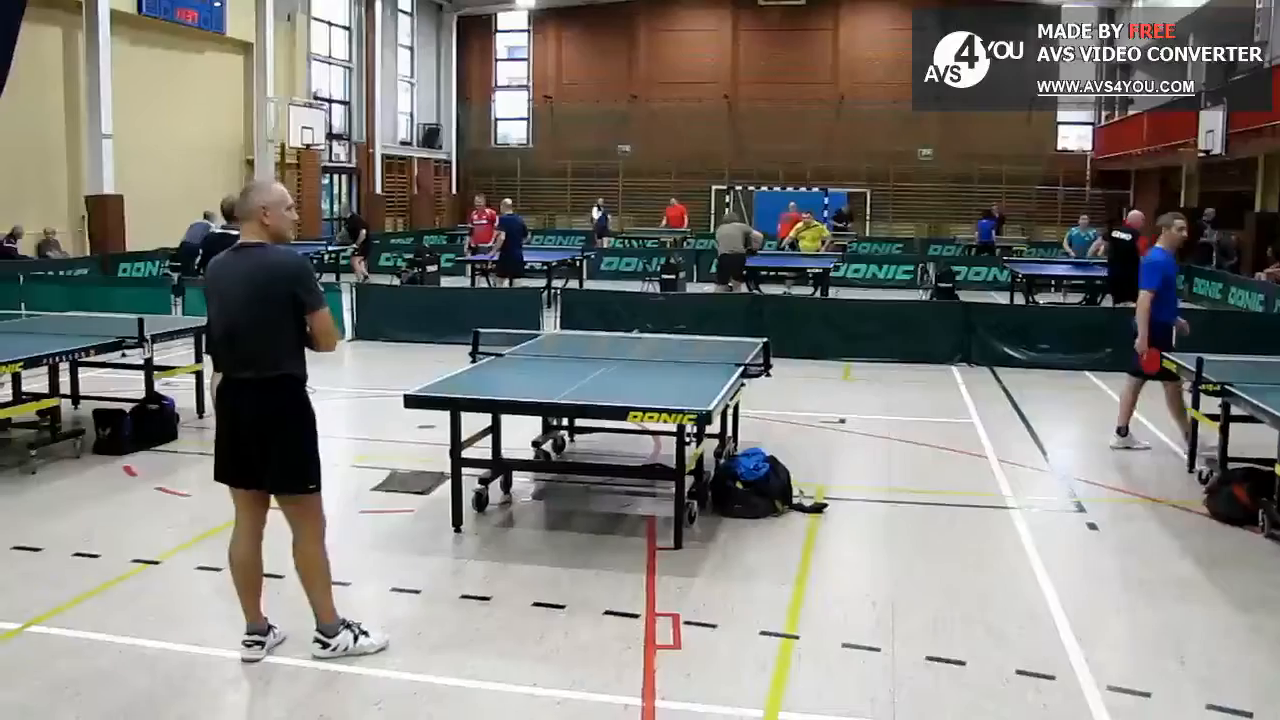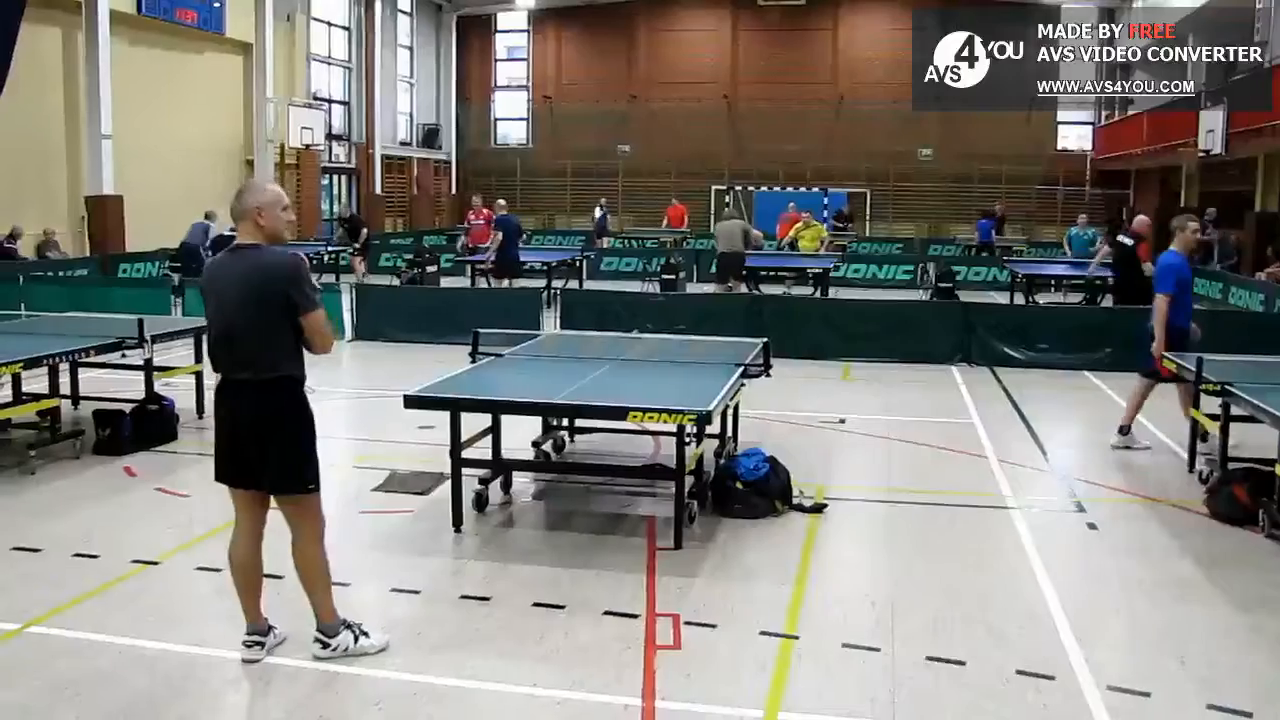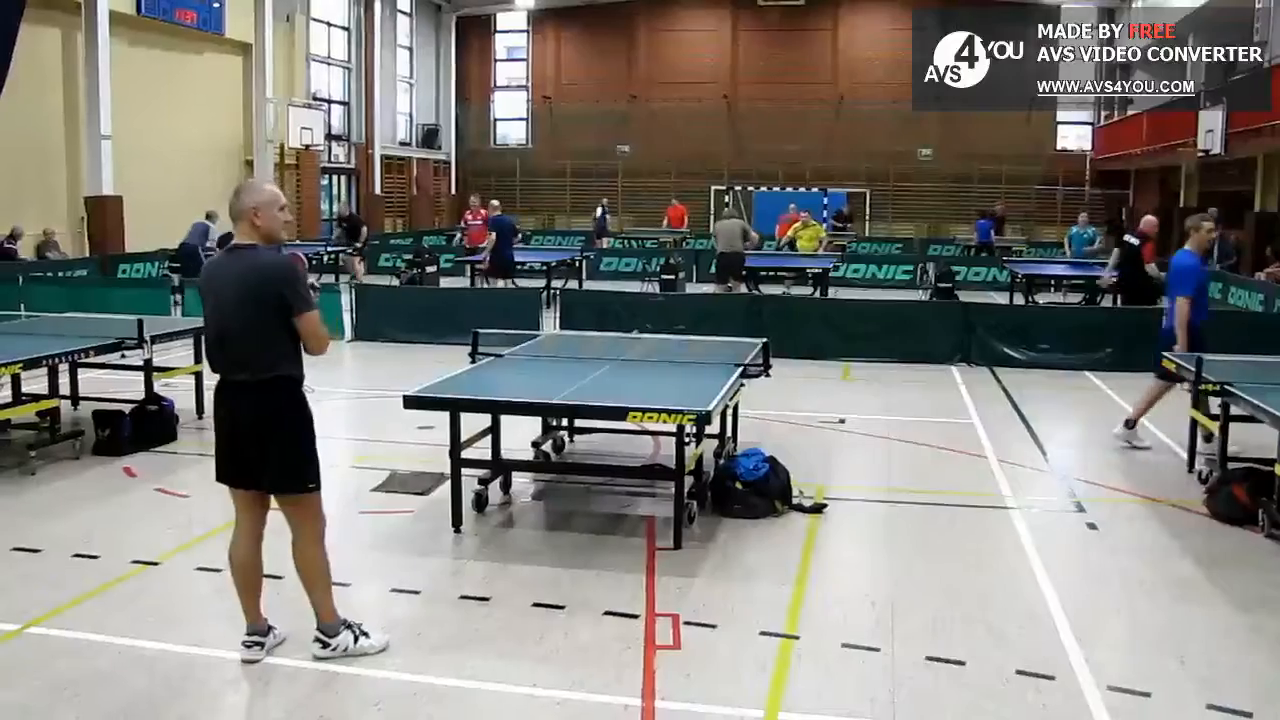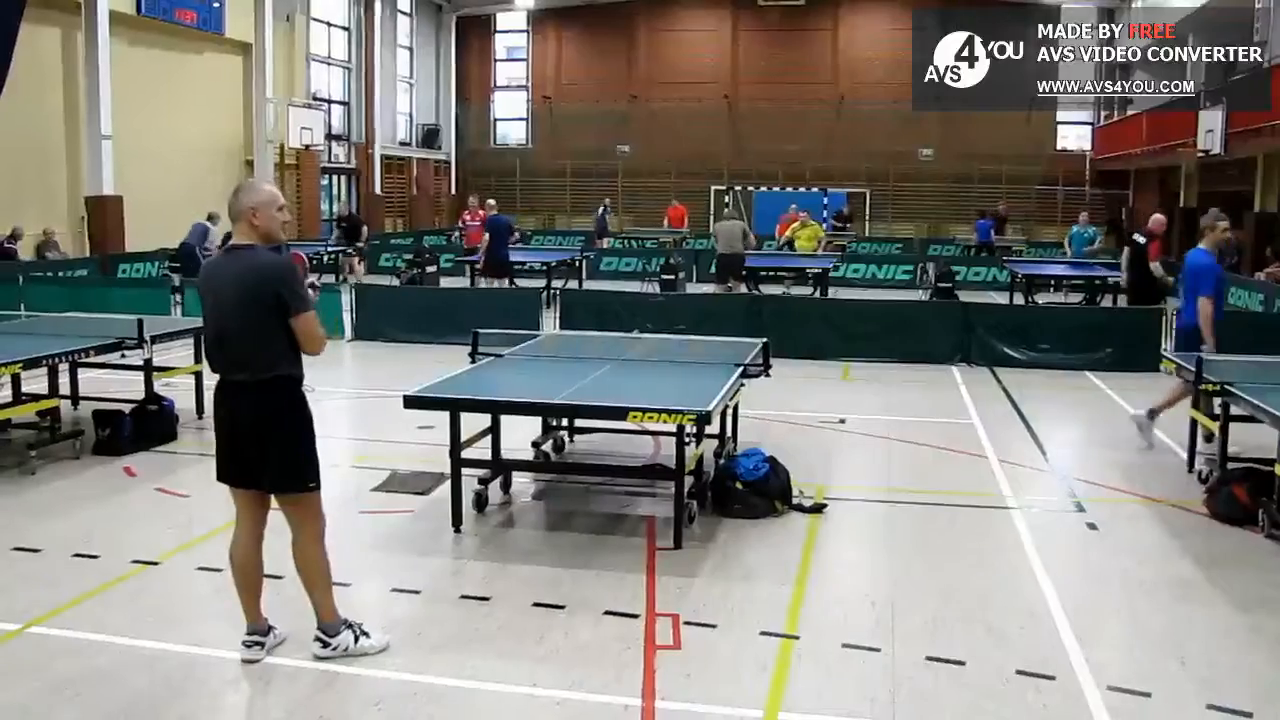
dt=0.1s
person 1, frame 1
left shoulder: (216, 269)
right shoulder: (290, 265)
right elbow: (327, 341)
left hip: (233, 399)
right hip: (279, 401)
left knee: (247, 522)
right knee: (307, 522)
left ankle: (255, 632)
right ankle: (330, 631)
person 1, frame 2
left shoulder: (214, 270)
right shoulder: (285, 266)
right elbow: (323, 343)
right wrist: (304, 318)
left hip: (232, 400)
right hip: (277, 402)
left knee: (247, 521)
right knee: (307, 523)
left ankle: (255, 632)
right ankle: (330, 632)
person 1, frame 3
left shoulder: (211, 271)
right shoulder: (280, 266)
right elbow: (318, 344)
right wrist: (303, 317)
left hip: (231, 401)
right hip: (276, 402)
left knee: (248, 522)
right knee: (307, 523)
left ankle: (255, 633)
right ankle: (331, 631)
person 1, frame 4
left shoulder: (211, 270)
right shoulder: (277, 266)
right elbow: (313, 344)
right wrist: (306, 313)
left hip: (231, 400)
right hip: (275, 402)
left knee: (248, 521)
right knee: (307, 522)
left ankle: (255, 632)
right ankle: (331, 631)
person 2, frame 1
left shoulder: (1164, 258)
right shoulder: (1157, 260)
right elbow: (1144, 299)
left wrist: (1175, 319)
right wrist: (1143, 336)
left hip: (1157, 329)
right hip: (1155, 332)
left knee: (1136, 381)
right knee: (1173, 383)
left ankle: (1122, 435)
right ankle: (1191, 438)
person 2, frame 2
left shoulder: (1172, 259)
right shoulder: (1173, 264)
right elbow: (1161, 303)
left wrist: (1186, 324)
right wrist: (1160, 340)
left hip: (1170, 333)
right hip: (1169, 335)
left knee: (1147, 383)
right knee: (1187, 387)
left ankle: (1123, 434)
right ankle: (1204, 440)
person 2, frame 3
left shoulder: (1183, 259)
right shoulder: (1190, 264)
right elbow: (1182, 305)
right wrist: (1182, 343)
left hip: (1178, 333)
right hip: (1186, 336)
left knee: (1163, 384)
left ankle: (1128, 427)
right ankle: (1207, 441)
person 2, frame 4
left shoulder: (1193, 256)
right shoulder: (1206, 263)
right elbow: (1204, 305)
right wrist: (1210, 343)
left hip: (1186, 329)
right hip: (1198, 332)
left knee: (1191, 383)
left ankle: (1149, 415)
right ankle: (1207, 441)
